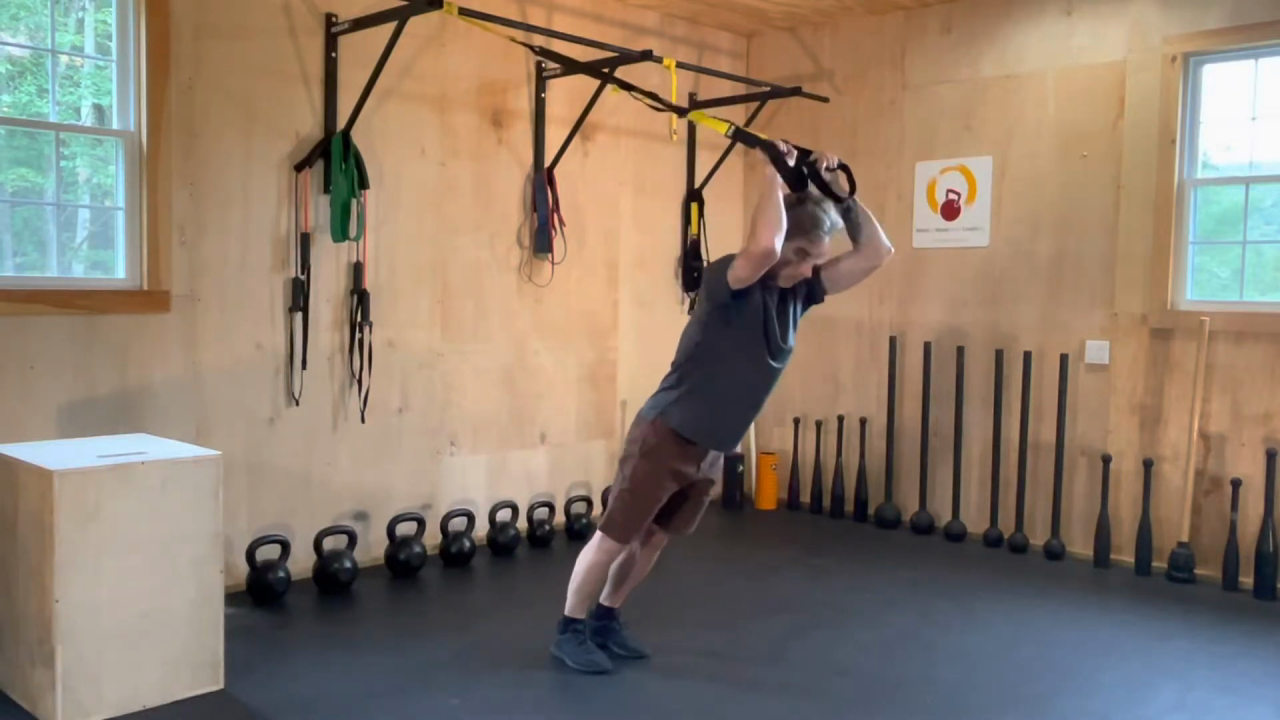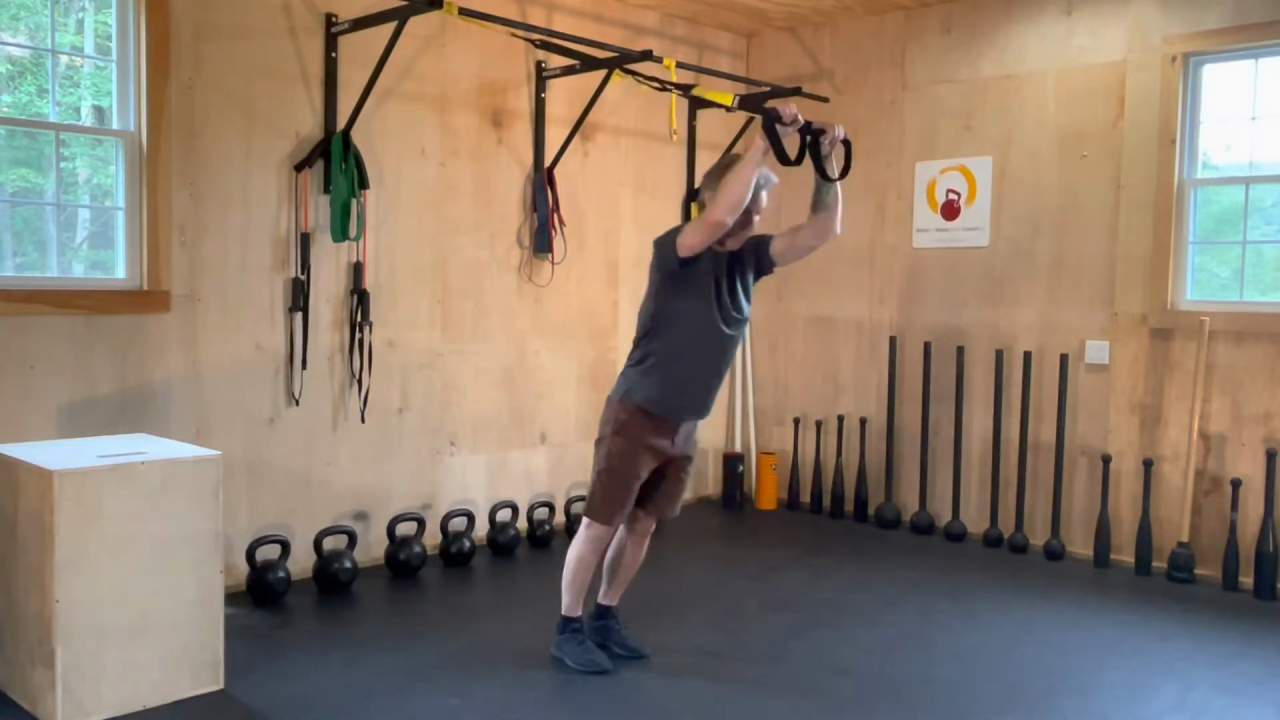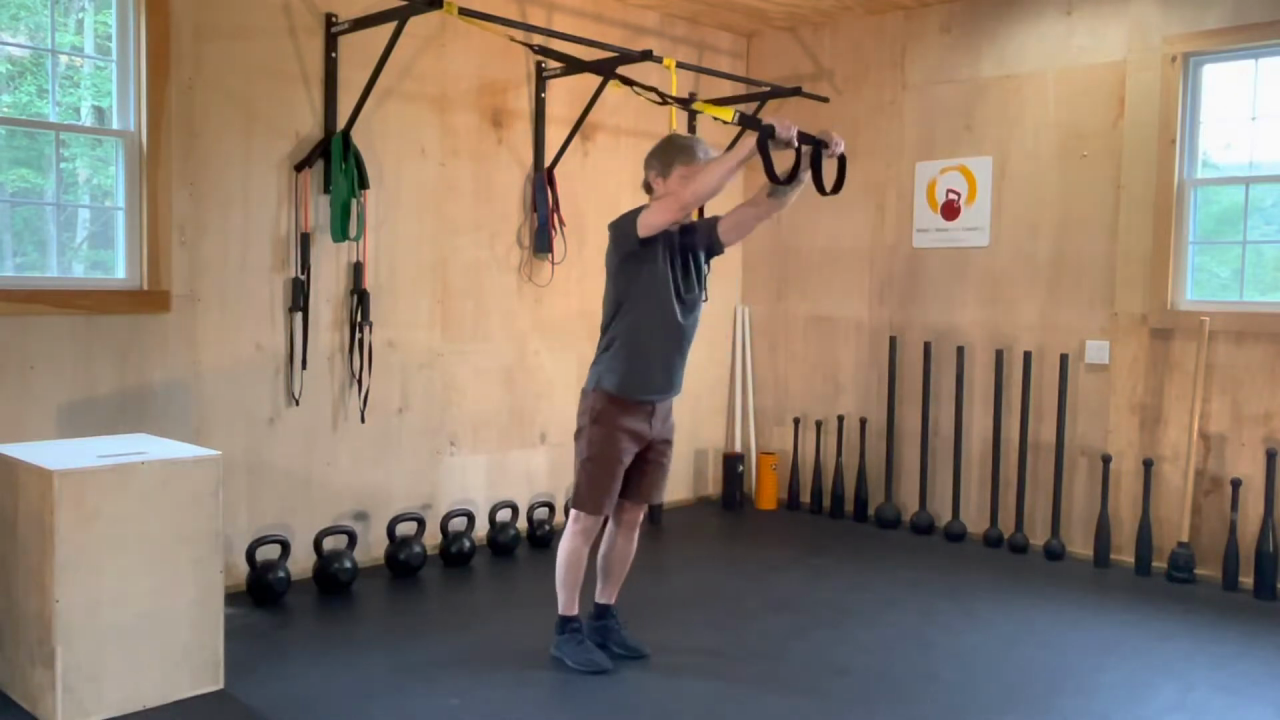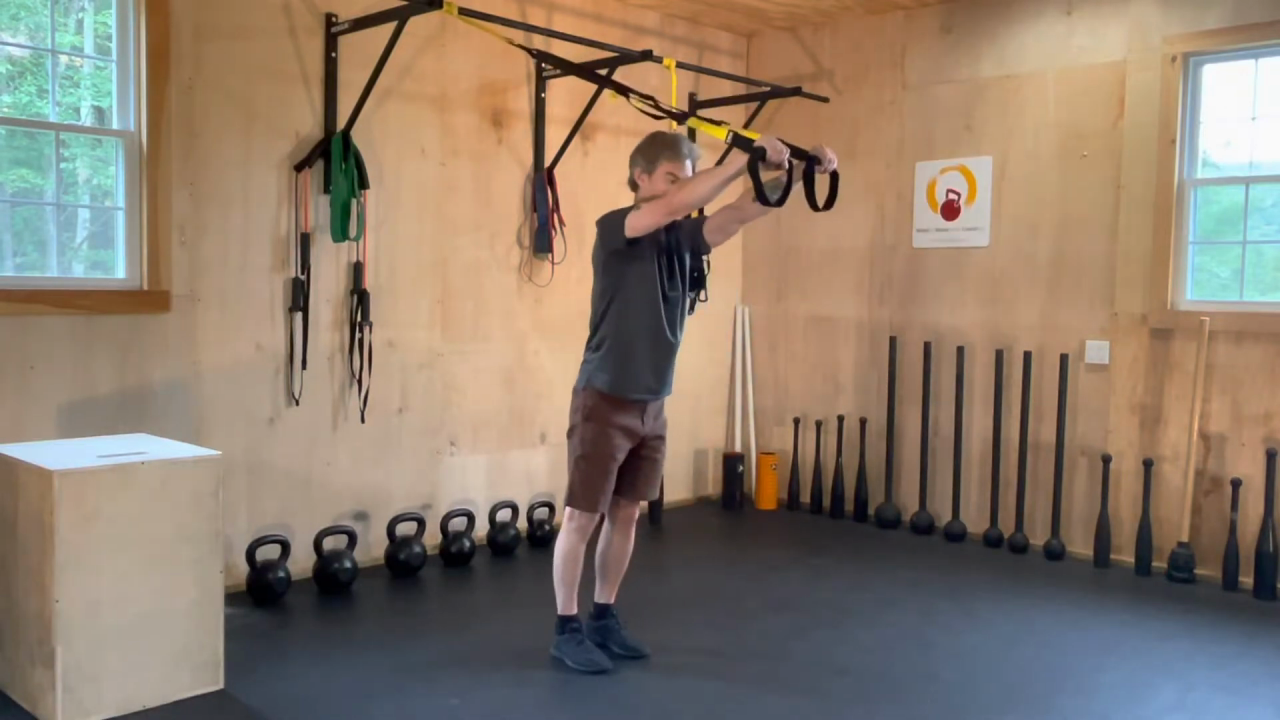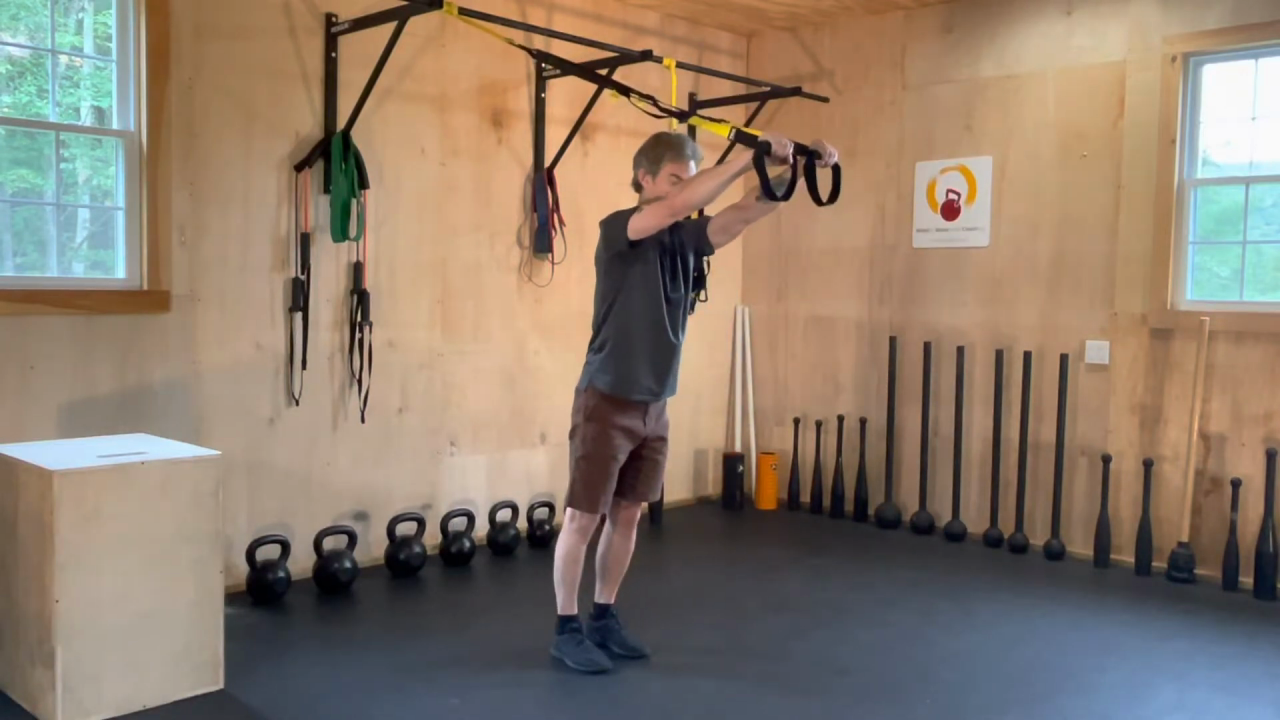
dt=0.4s
person 1, frame 1
left shoulder: (797, 289)
right shoulder: (727, 280)
left elbow: (875, 252)
right elbow: (762, 249)
left wrist: (837, 189)
right wrist: (775, 175)
left hip: (710, 449)
right hip: (664, 436)
left knee: (652, 539)
right knee: (614, 538)
left ankle: (605, 620)
right ankle: (569, 630)
person 1, frame 2
left shoulder: (747, 259)
right shoulder: (675, 252)
left elbow: (822, 229)
right elbow: (716, 216)
left wrist: (825, 161)
right wrist: (762, 142)
left hip: (684, 425)
right hip: (636, 418)
left knee: (641, 526)
right knee: (599, 527)
left ankle: (604, 620)
right ankle: (567, 630)
person 1, frame 3
left shoulder: (696, 239)
right shoulder: (628, 232)
left elbow: (762, 207)
right elbow: (684, 201)
left wrist: (807, 161)
right wrist: (753, 143)
left hip: (659, 408)
right hip: (612, 404)
left knee: (629, 517)
right knee: (586, 520)
left ankle: (603, 620)
right ankle: (566, 630)
person 1, frame 4
left shoulder: (682, 237)
right shoulder: (615, 230)
left elbow: (745, 210)
right elbow: (673, 204)
left wrist: (796, 173)
right wrist: (746, 158)
left hip: (651, 405)
right hip: (603, 402)
left knee: (625, 515)
right knee: (582, 518)
left ankle: (603, 619)
right ankle: (567, 629)
person 1, frame 5
left shoulder: (686, 238)
right shoulder: (620, 230)
left elbow: (748, 210)
right elbow: (677, 207)
left wrist: (795, 169)
right wrist: (748, 157)
left hip: (653, 405)
right hip: (606, 402)
left knee: (626, 515)
right knee: (583, 518)
left ankle: (603, 620)
right ankle: (567, 630)
